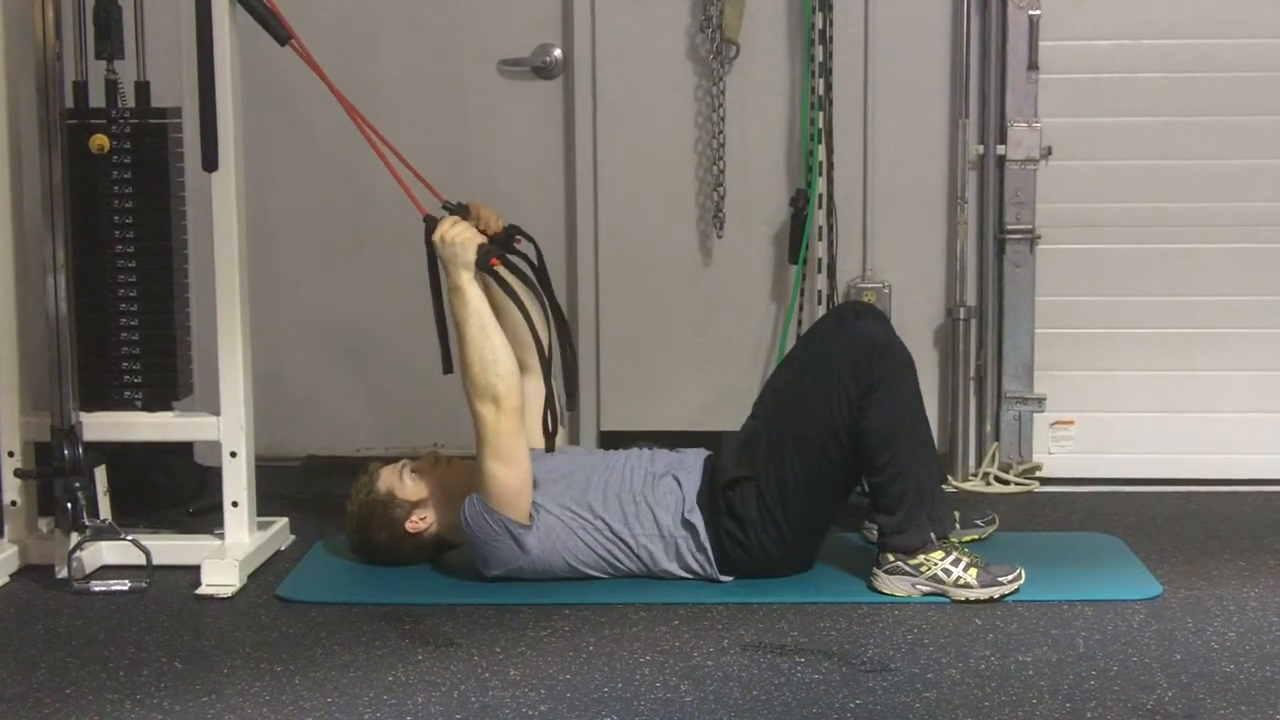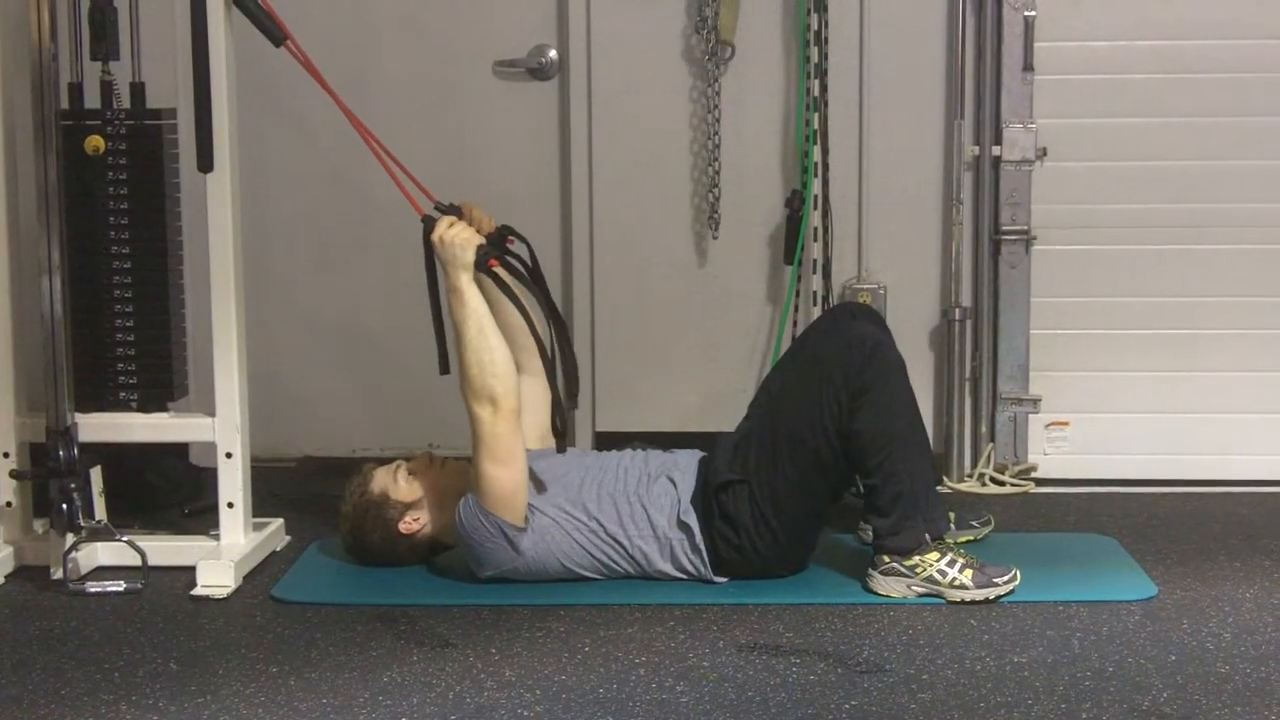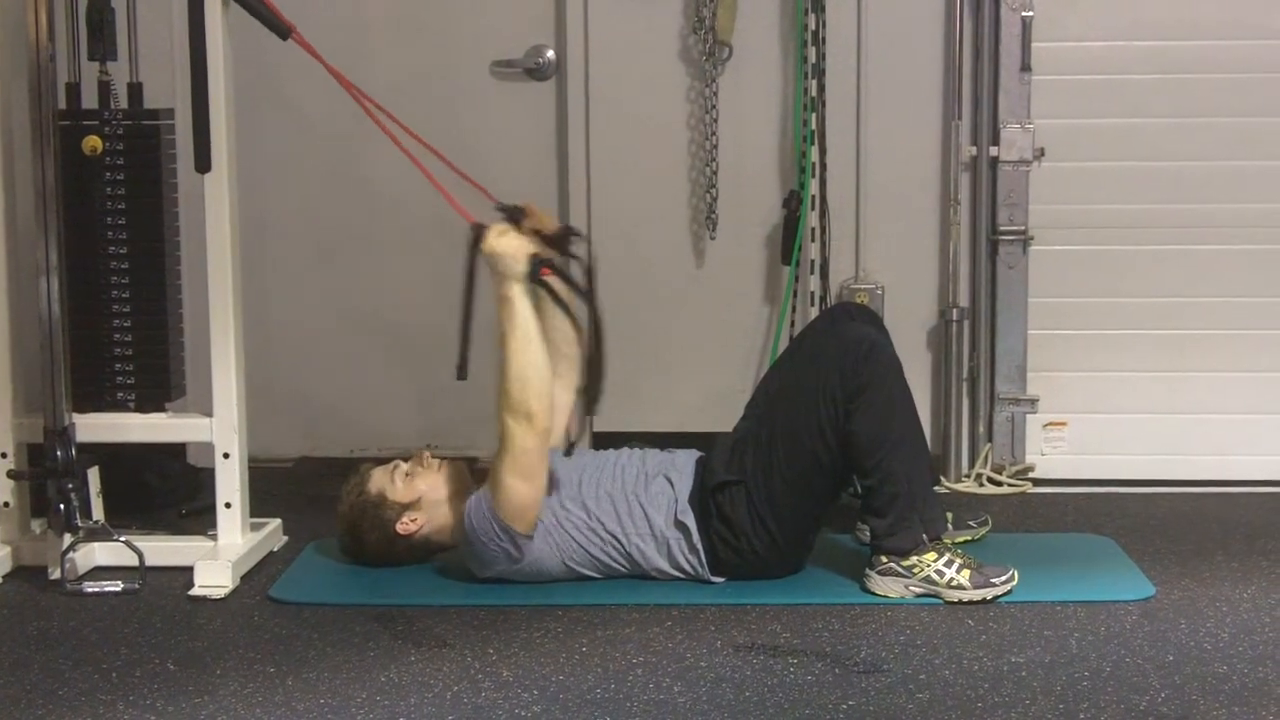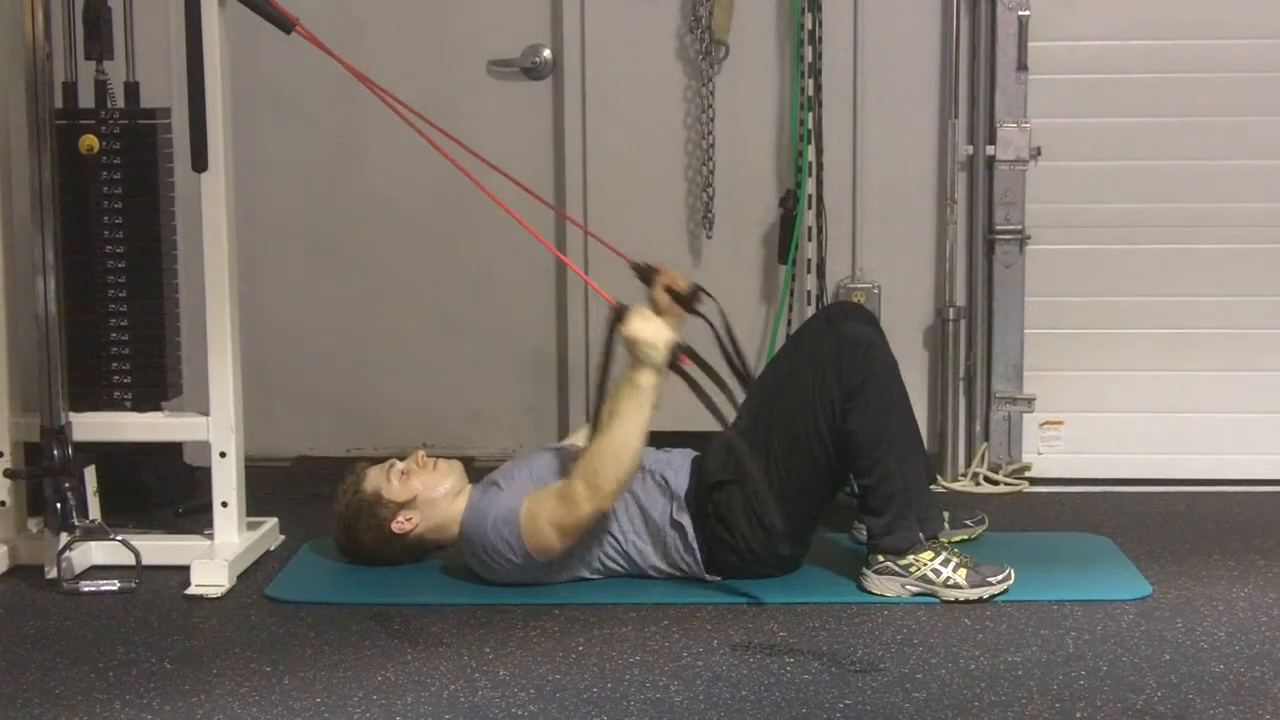
dt=0.4s
person 1, frame 1
left shoulder: (511, 486)
right shoulder: (494, 535)
left elbow: (530, 373)
right elbow: (498, 405)
right wrist: (461, 278)
left hip: (721, 485)
right hip: (746, 528)
left knee: (858, 325)
right knee: (871, 353)
left ankle: (913, 512)
right ankle: (915, 551)
person 1, frame 2
left shoulder: (505, 493)
right shoulder: (488, 535)
left elbow: (527, 374)
right elbow: (495, 407)
left wrist: (486, 267)
right wrist: (459, 277)
left hip: (715, 485)
right hip: (740, 529)
left knee: (853, 326)
right knee: (860, 354)
left ankle: (911, 513)
right ankle: (910, 552)
person 1, frame 3
left shoulder: (498, 499)
right shoulder: (490, 536)
left elbow: (560, 379)
right elbow: (526, 421)
left wrist: (537, 272)
right wrist: (508, 284)
left hip: (713, 484)
right hip: (738, 527)
left knee: (849, 326)
right knee: (855, 352)
left ankle: (906, 513)
right ankle: (908, 553)
person 1, frame 4
left shoulder: (497, 495)
right shoulder: (490, 533)
left elbow: (596, 438)
right elbow: (591, 496)
left wrist: (661, 325)
right wrist: (645, 367)
left hip: (709, 485)
right hip: (735, 528)
left knee: (844, 328)
right knee: (851, 354)
left ankle: (907, 517)
right ankle: (904, 553)
